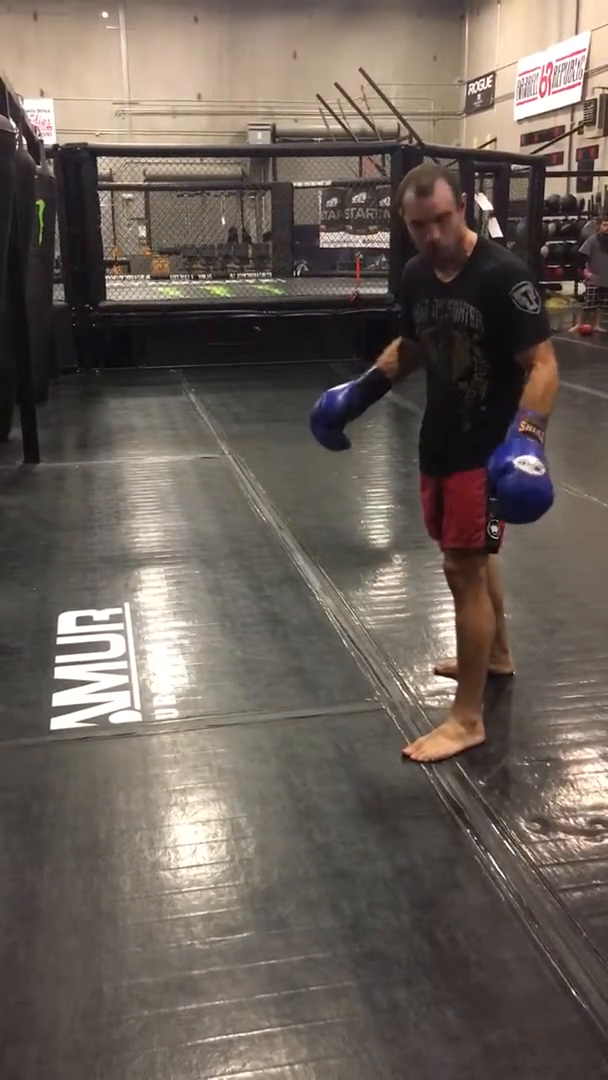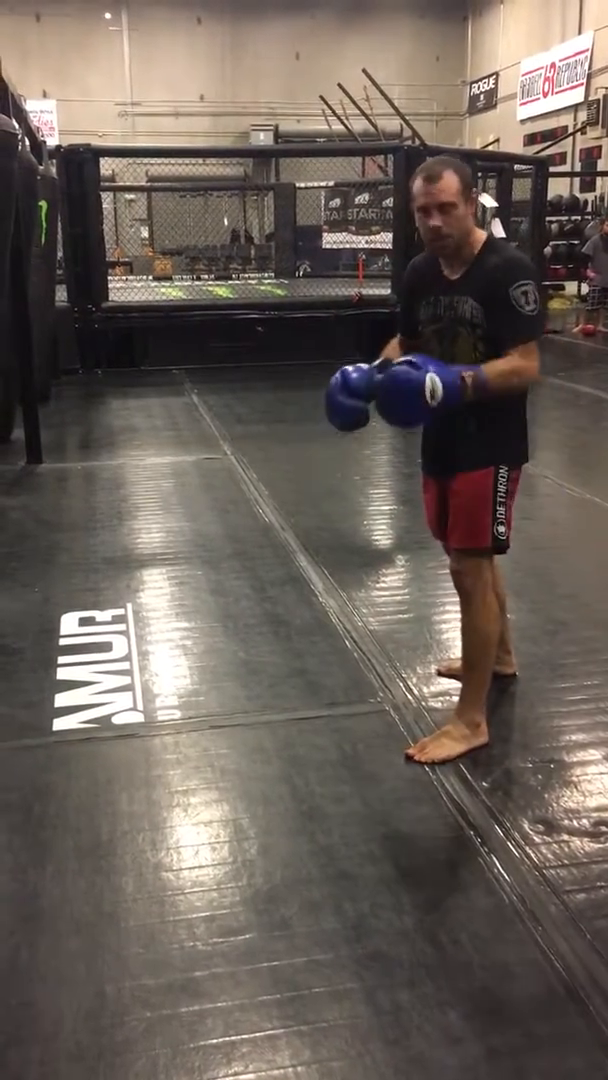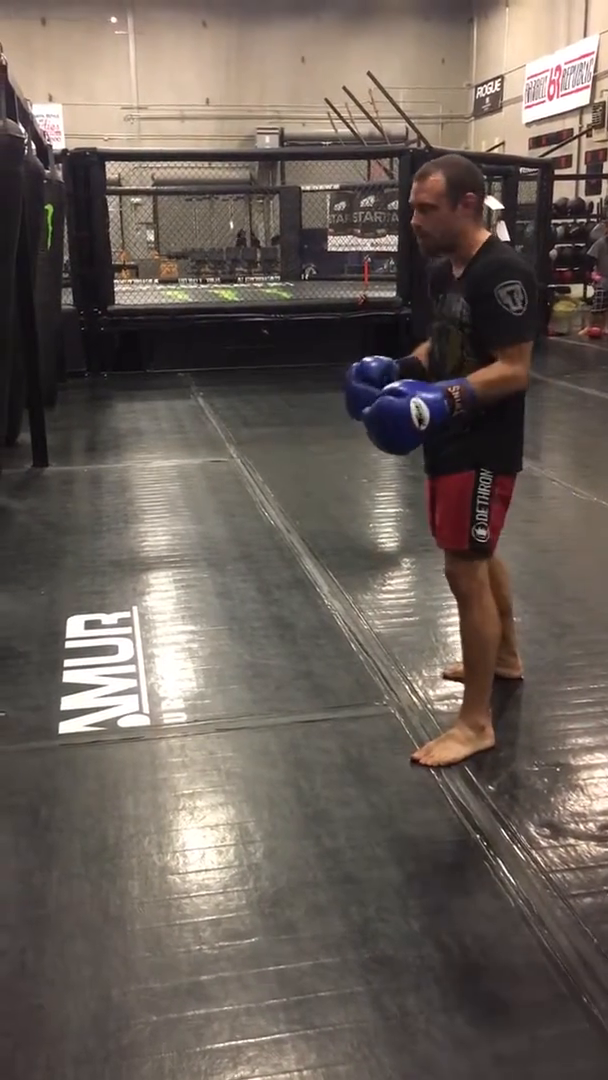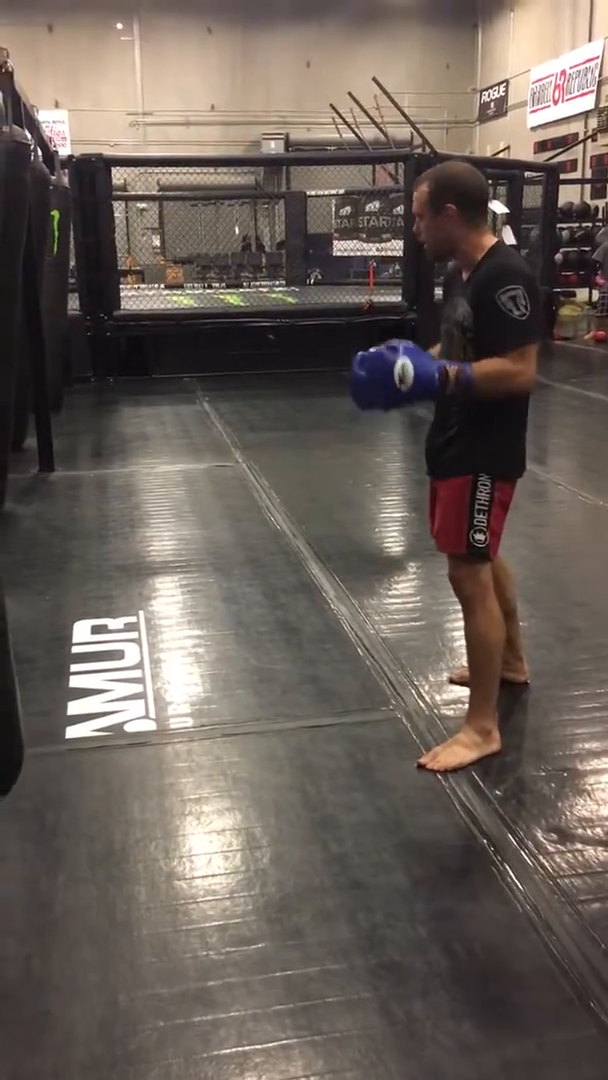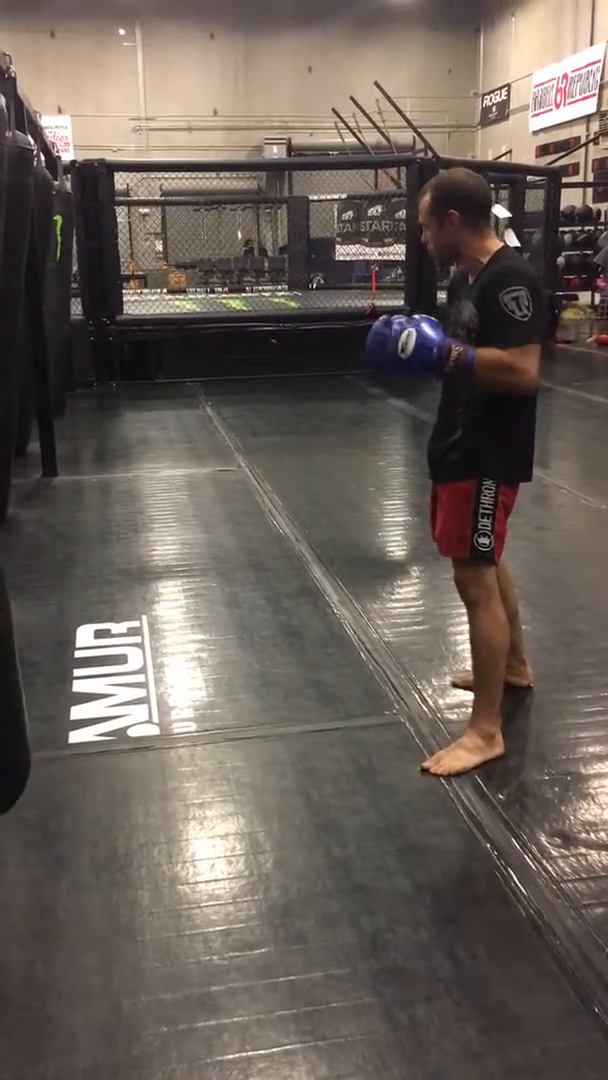
dt=0.3s
person 1, frame 1
left shoulder: (503, 275)
right shoulder: (416, 274)
left elbow: (542, 364)
left wrist: (526, 435)
right wrist: (360, 391)
left hip: (485, 447)
right hip: (439, 439)
left knee: (463, 568)
right knee: (470, 553)
left ankle: (467, 718)
right ankle: (496, 653)
person 1, frame 2
left shoulder: (509, 270)
right shoulder: (420, 271)
left elbow: (524, 368)
left wrist: (448, 381)
right wrist: (374, 375)
left hip: (489, 447)
right hip: (441, 440)
left knee: (470, 569)
right knee: (471, 555)
left ankle: (471, 720)
right ankle: (500, 655)
person 1, frame 3
left shoulder: (504, 272)
right shoulder: (442, 268)
left elbow: (513, 371)
left wrist: (441, 402)
right wrist: (397, 370)
left hip: (484, 449)
right hip: (450, 443)
left knee: (465, 570)
right knee: (479, 555)
left ankle: (475, 722)
right ankle: (505, 657)
person 1, frame 4
left shoulder: (506, 276)
right shoulder: (460, 272)
left elbow: (520, 371)
left wrist: (433, 375)
right wrist: (410, 364)
left hip: (484, 452)
right hip: (456, 443)
left knee: (468, 576)
right knee: (483, 558)
left ankle: (482, 727)
right ankle: (511, 661)
person 1, frame 5
left shoulder: (512, 280)
right shoulder: (465, 276)
left elbow: (521, 371)
left wrist: (438, 352)
right wrist: (419, 346)
left hip: (489, 454)
right hip: (459, 444)
left knee: (474, 580)
right knee: (484, 562)
left ankle: (486, 730)
right ankle: (514, 664)
